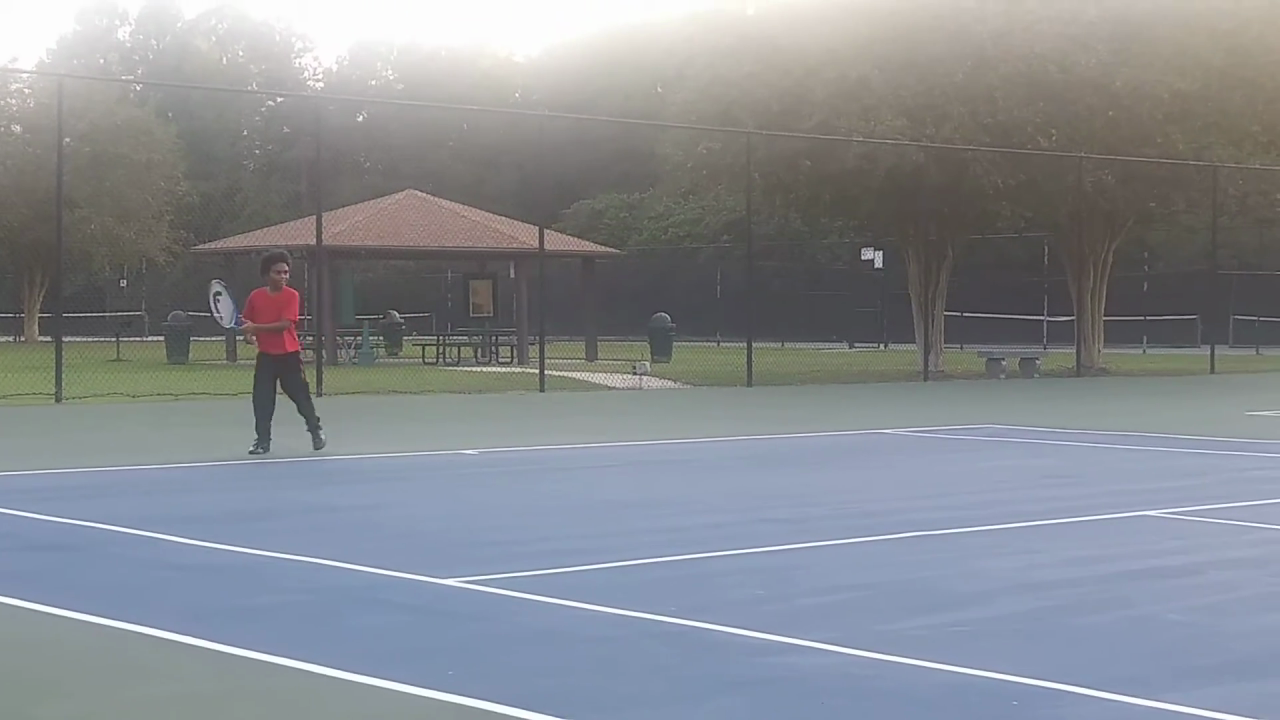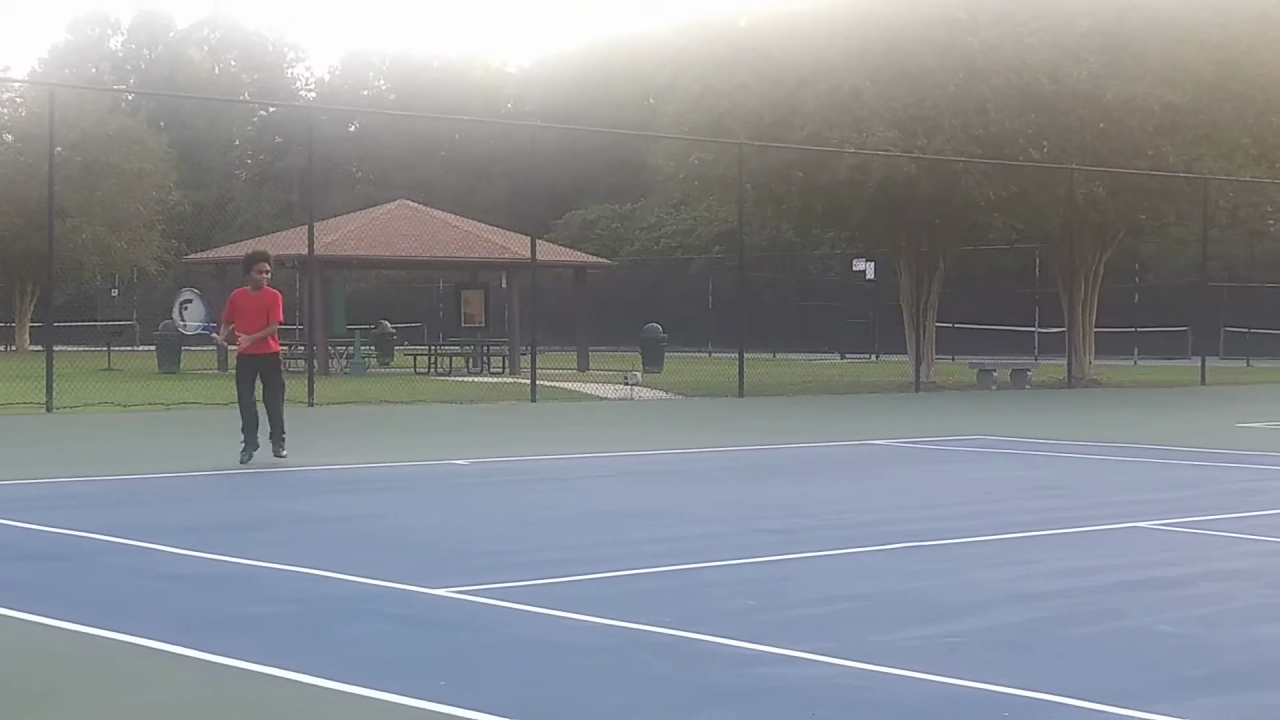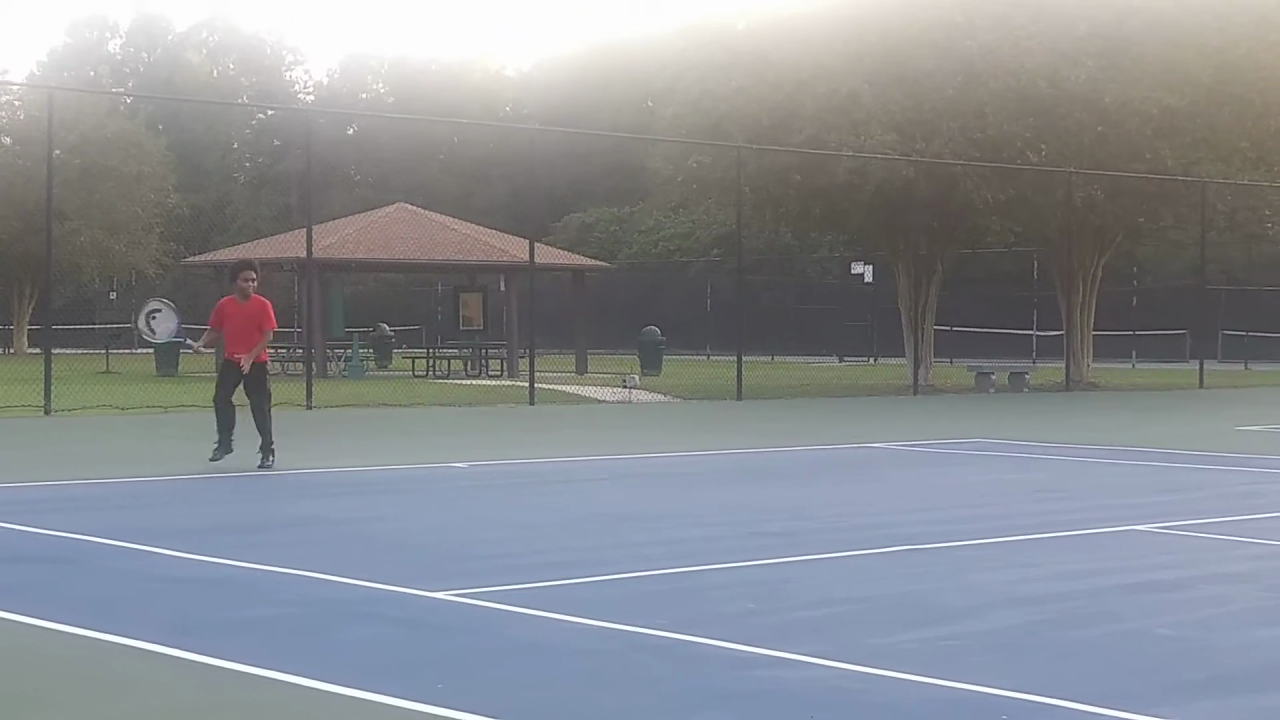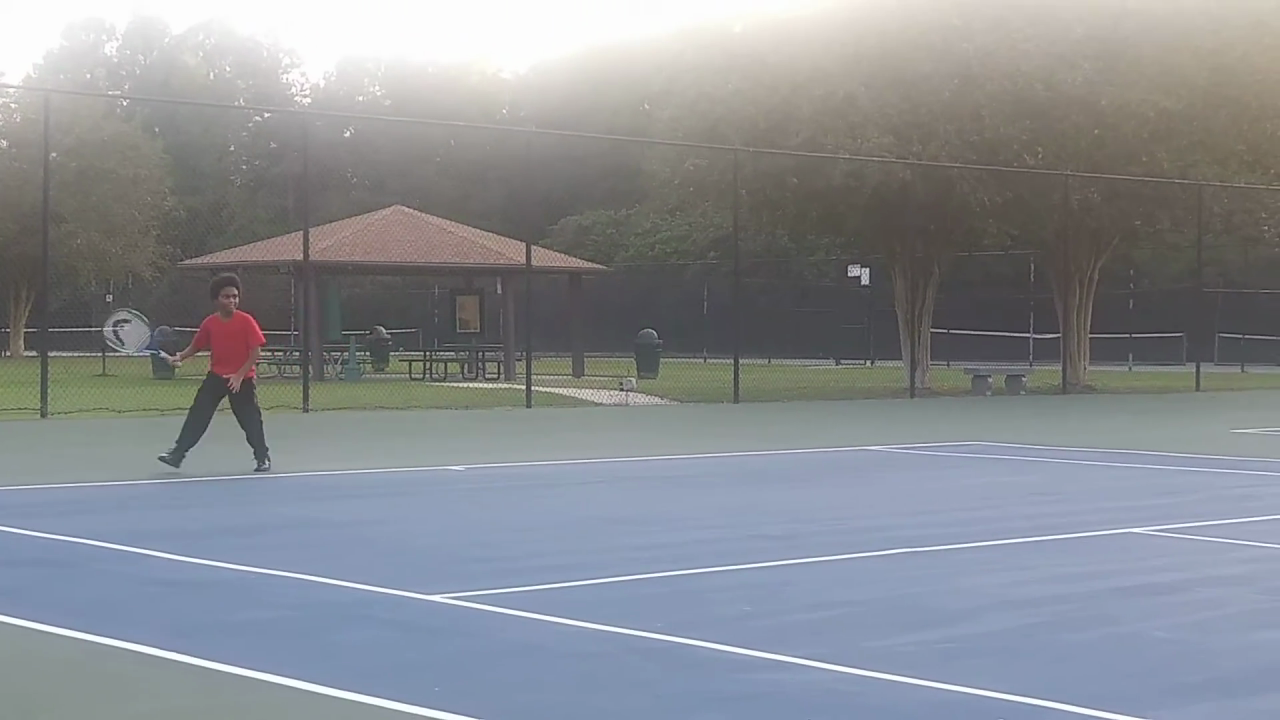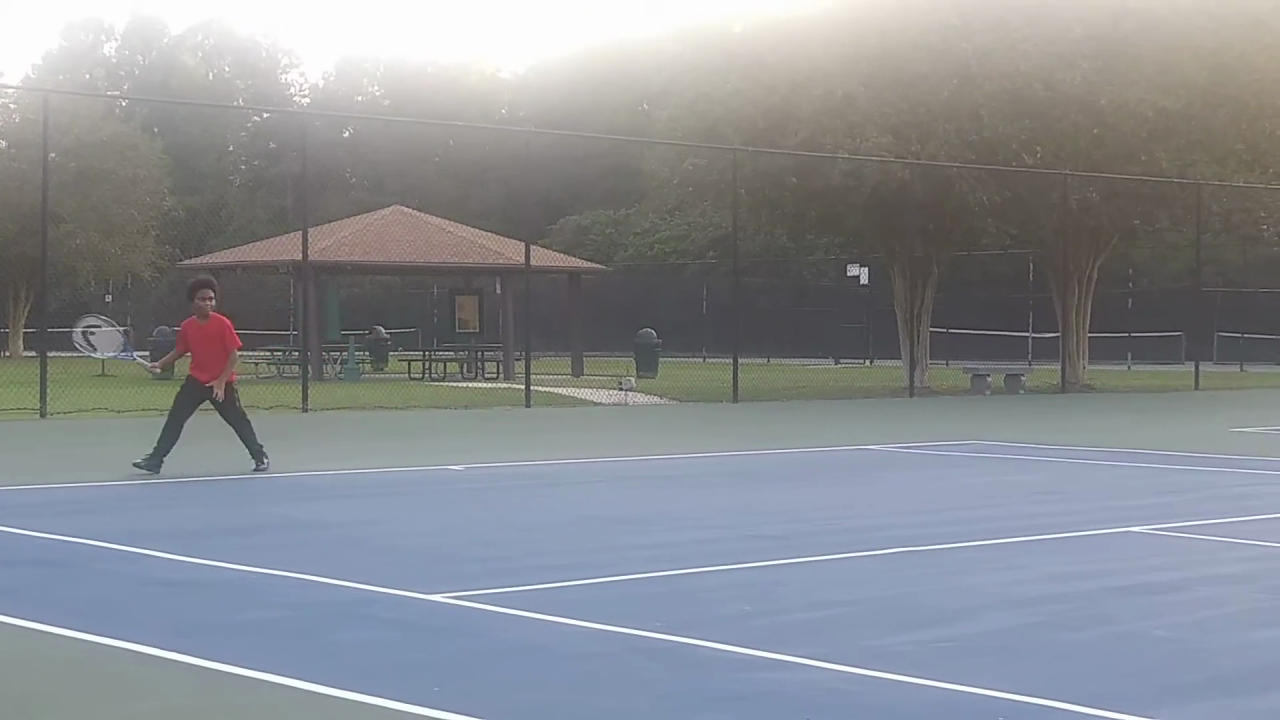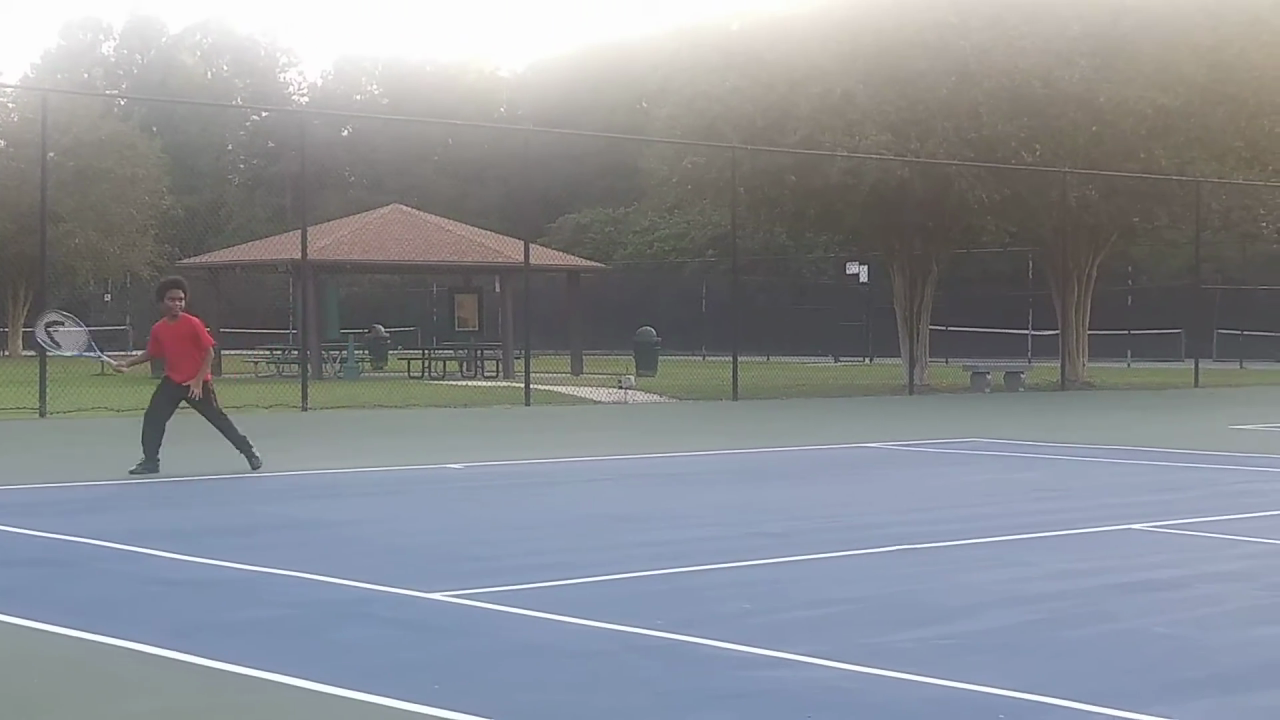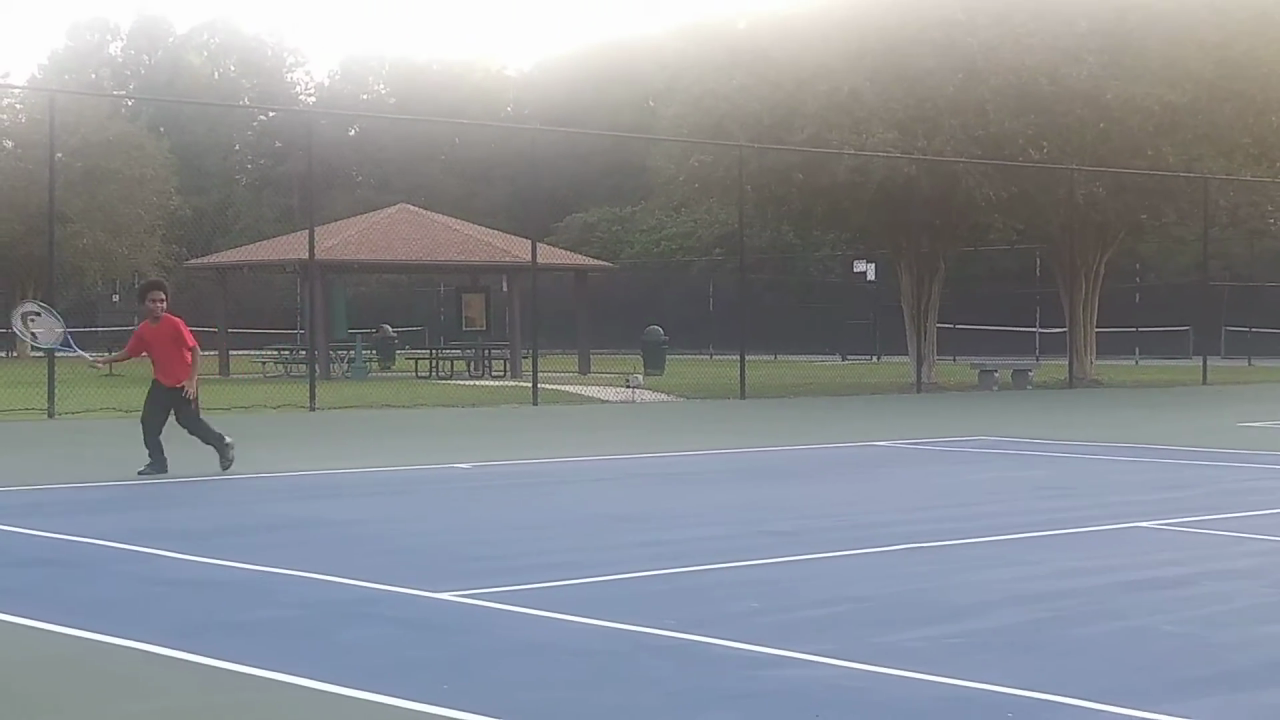
dt=0.1s
person 1, frame 1
left shoulder: (292, 295)
right shoulder: (255, 297)
left elbow: (285, 324)
right elbow: (249, 323)
left wrist: (255, 328)
right wrist: (249, 334)
left hip: (289, 353)
right hip: (266, 354)
left knee: (299, 393)
right knee: (261, 396)
left ankle: (315, 429)
right ankle: (263, 438)
person 1, frame 2
left shoulder: (274, 296)
right shoulder: (236, 296)
left elbow: (273, 326)
right elbow: (227, 322)
left wrist: (252, 338)
right wrist: (222, 335)
left hip: (269, 353)
right hip: (244, 355)
left knee: (274, 397)
right knee: (245, 398)
left ankle: (278, 440)
right ankle: (250, 441)
person 1, frame 3
left shoulder: (263, 305)
right shoulder: (224, 305)
left elbow: (268, 336)
right elbow: (213, 330)
left wrist: (251, 356)
right wrist: (201, 343)
left hip: (256, 363)
right hip: (231, 361)
left knee: (261, 407)
right knee: (221, 399)
left ankle: (267, 451)
right ankle: (224, 442)
person 1, frame 4
left shoulder: (246, 321)
right shoulder: (209, 323)
left elbow: (255, 351)
right elbow: (195, 346)
left wrist: (240, 375)
right wrist: (179, 358)
left hip: (242, 377)
right hip: (216, 375)
left knee: (250, 419)
right knee: (198, 413)
left ankle: (262, 456)
right ankle: (177, 453)
person 1, frame 5
left shoulder: (222, 324)
right shoulder: (187, 326)
left elbow: (234, 355)
right elbow: (179, 351)
left wrist: (222, 381)
right wrist: (159, 364)
left hip: (221, 381)
right hip: (195, 380)
left knee: (238, 420)
right knee: (175, 416)
left ankle: (259, 455)
right ankle: (155, 459)
person 1, frame 6
left shoulder: (193, 323)
right shoulder: (158, 329)
left elbow: (209, 353)
right elbow: (149, 354)
left wrist: (198, 380)
right wrist: (126, 363)
left hip: (198, 381)
right hip: (172, 380)
left knee: (218, 418)
right knee: (153, 417)
left ankle: (248, 451)
right ankle: (150, 461)
person 1, frame 7
left shoulder: (175, 324)
right shoulder: (142, 330)
left elbow: (195, 350)
right elbow: (128, 352)
left wrist: (191, 381)
right wrist: (104, 361)
left hip: (184, 382)
right hip: (161, 382)
left knee: (189, 421)
right knee: (148, 421)
left ankle: (222, 444)
right ankle: (157, 461)
